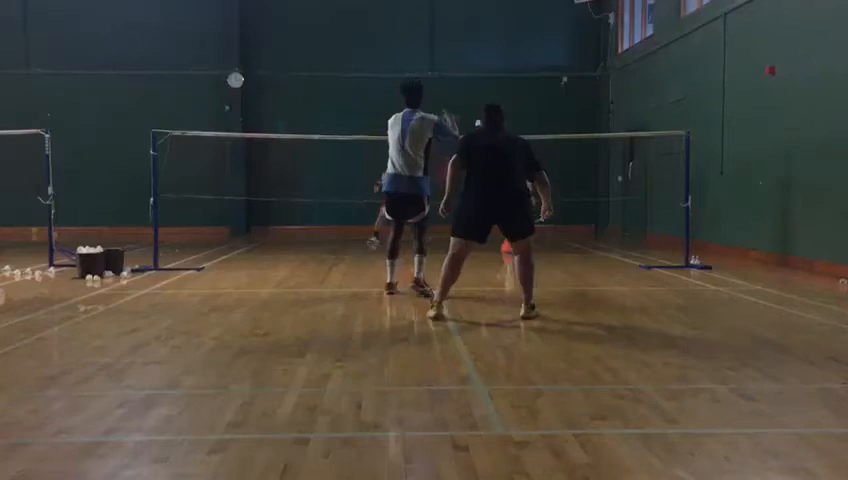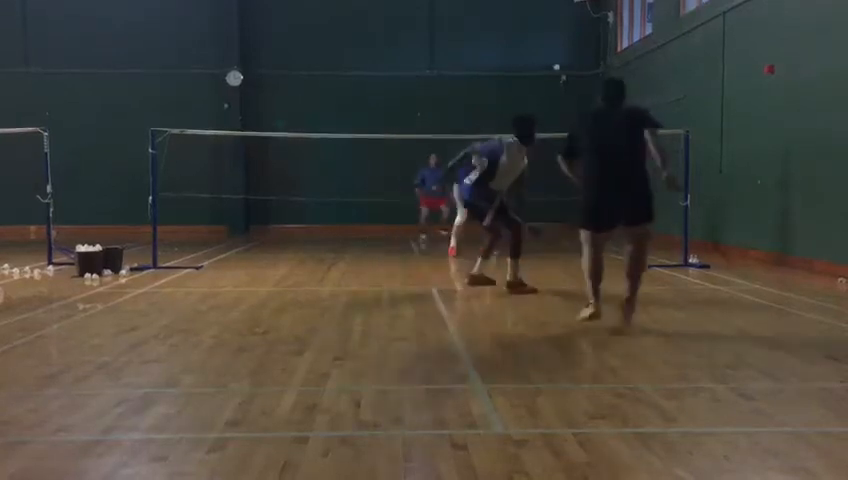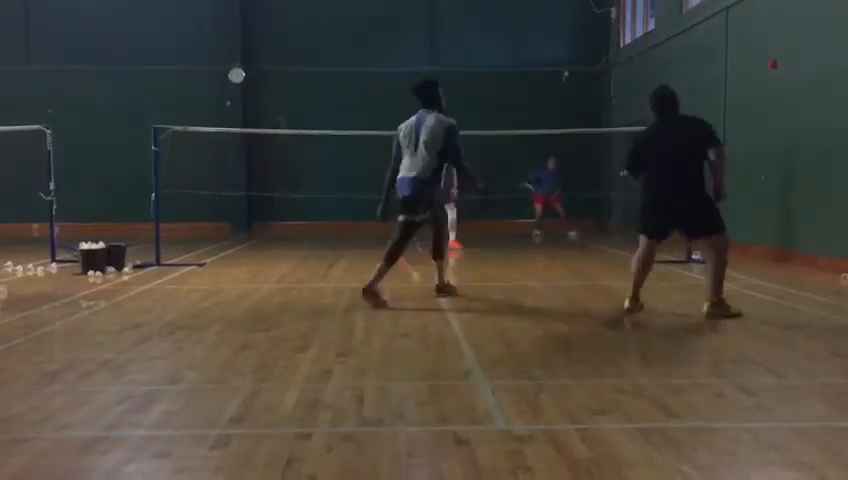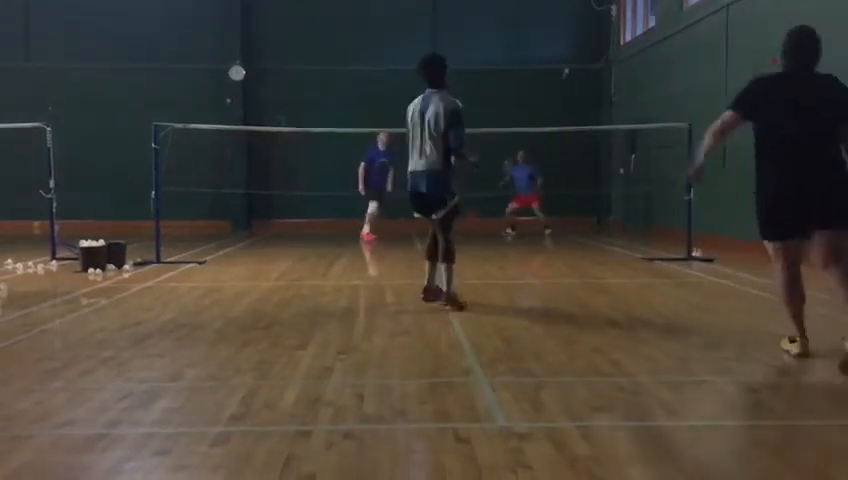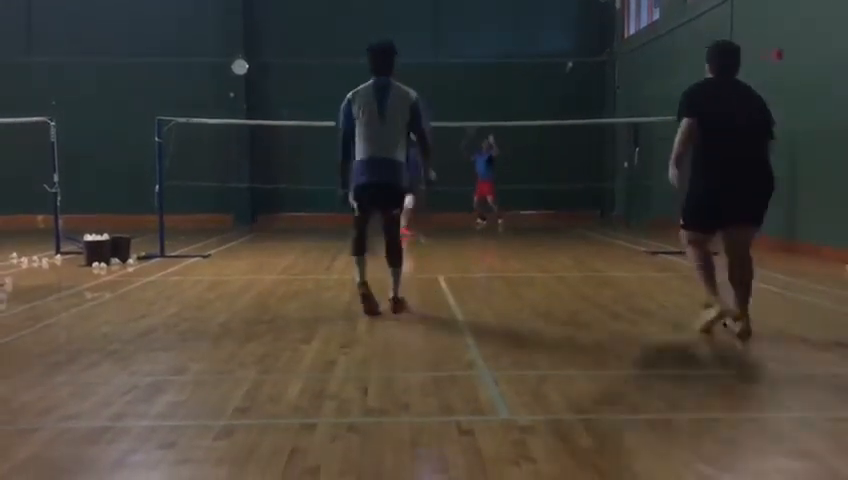
dt=1s
person 1, frame 1
left shoulder: (472, 140)
right shoulder: (520, 144)
left elbow: (455, 163)
right elbow: (539, 177)
left wrist: (447, 196)
right wrist: (546, 203)
left hip: (476, 202)
right hip: (514, 203)
left knee: (456, 254)
right knee: (523, 253)
left ankle: (437, 304)
right ankle: (528, 305)
person 1, frame 2
left shoulder: (587, 123)
right shoulder: (636, 115)
left elbow: (564, 158)
right elbow: (651, 135)
left wrist: (581, 180)
right wrist: (664, 168)
left hip: (595, 189)
right hip: (633, 187)
left knee: (591, 245)
right knee: (638, 244)
left ankle: (593, 303)
right ankle: (630, 299)
person 1, frame 3
left shoulder: (646, 137)
right shoulder: (698, 126)
left elbow: (632, 170)
right elbow: (716, 157)
left wrist: (648, 187)
right wrist: (719, 186)
left hip: (655, 200)
right hip: (691, 199)
left knee: (646, 248)
right knee: (718, 247)
left ankle: (633, 299)
right ankle: (714, 302)
person 1, frame 4
left shoulder: (762, 89)
left elbow: (724, 124)
left wrist: (700, 159)
left hip: (779, 190)
left knee: (786, 263)
left ankle: (799, 337)
person 1, frame 5
left shoulder: (697, 93)
right shoulder: (753, 99)
left elbow: (687, 129)
right elbow: (766, 141)
left wrist: (674, 163)
left hip: (711, 183)
right hip: (754, 181)
left knee: (694, 242)
right knee: (739, 249)
left ankle: (715, 303)
right ankle: (740, 316)
person 2, frame 1
left shoulder: (393, 121)
right shoulder: (429, 121)
right elbow: (454, 138)
right wrist: (451, 122)
left hip: (393, 182)
right hip: (416, 183)
left knee: (396, 230)
right knee: (420, 231)
left ankle: (391, 282)
right ankle: (418, 278)
person 2, frame 2
left shoulder: (523, 156)
right shoulder: (505, 146)
left elbow: (516, 188)
right elbow: (470, 151)
right wrist: (451, 168)
left hip: (488, 196)
right hip: (476, 193)
left knee: (496, 232)
right knee: (515, 227)
left ankle: (476, 274)
right ankle: (514, 280)
person 2, frame 3
left shoulder: (404, 126)
right shoulder: (446, 125)
left elbow: (394, 167)
right elbow: (457, 162)
left wrist: (385, 201)
right wrist: (476, 184)
left hip: (405, 184)
right hip: (424, 186)
left knee: (440, 226)
right knee: (403, 238)
left ankle: (441, 283)
right ankle: (372, 286)
person 2, frame 4
left shoulder: (414, 105)
right shoulder: (450, 106)
right elbow: (456, 148)
right wrist: (468, 160)
left hip: (416, 174)
right hip: (437, 175)
left knee: (437, 229)
right knee: (444, 231)
left ankle: (430, 285)
right ankle: (448, 291)
person 2, frame 5
left shoulder: (354, 97)
right shoulder: (409, 97)
left elbow: (346, 144)
right elbow: (422, 139)
left wrist: (343, 181)
right wrist: (427, 170)
left hip: (364, 171)
right hip: (394, 172)
left knee: (360, 229)
right knee: (392, 234)
left ankle: (363, 284)
right ankle: (396, 296)
